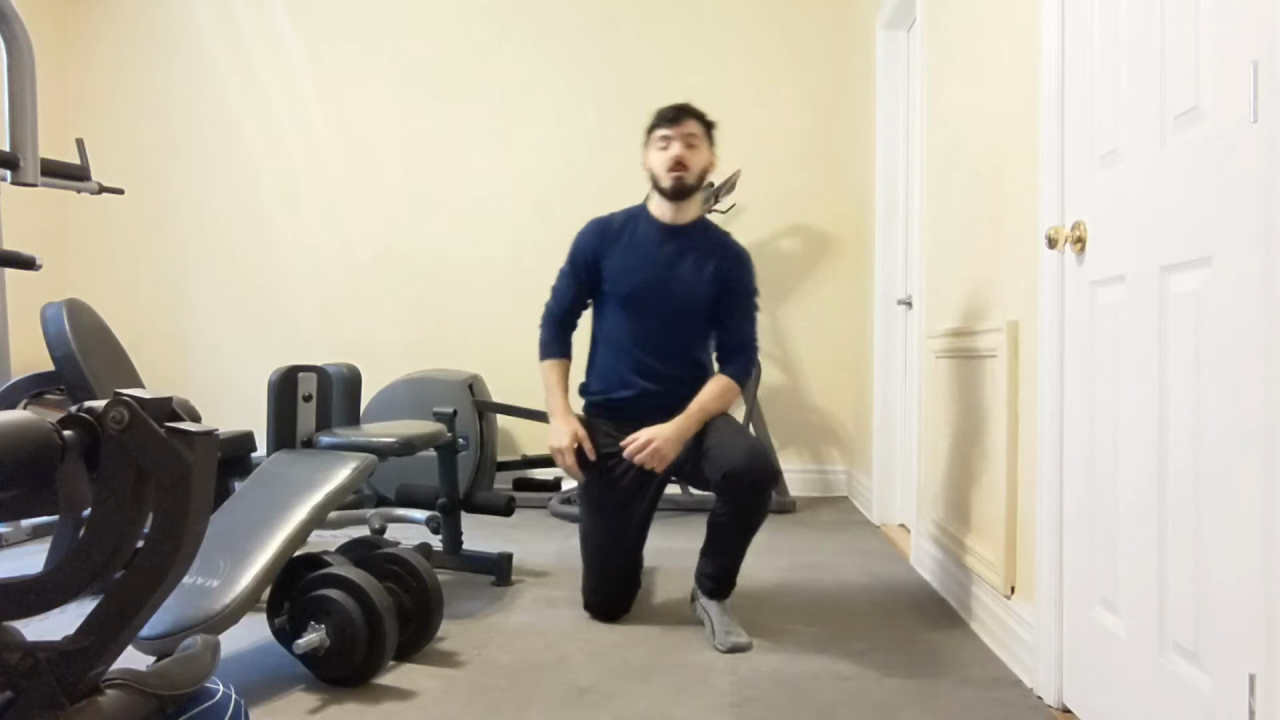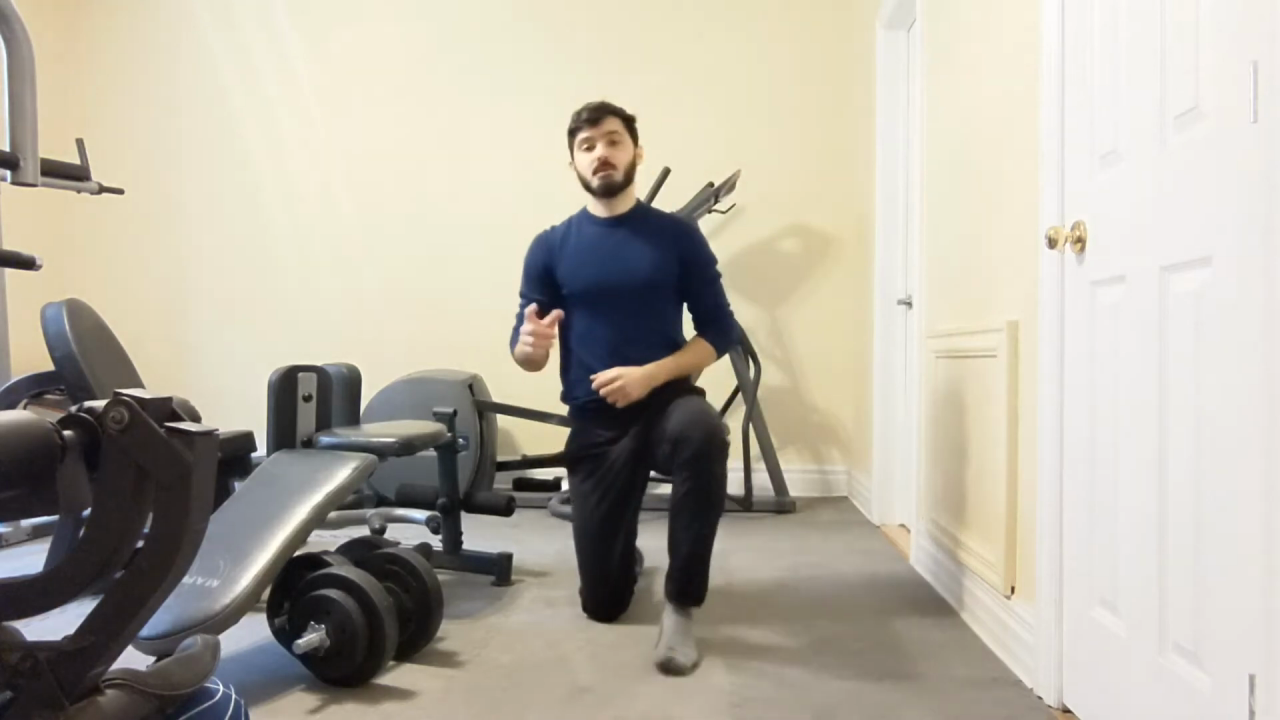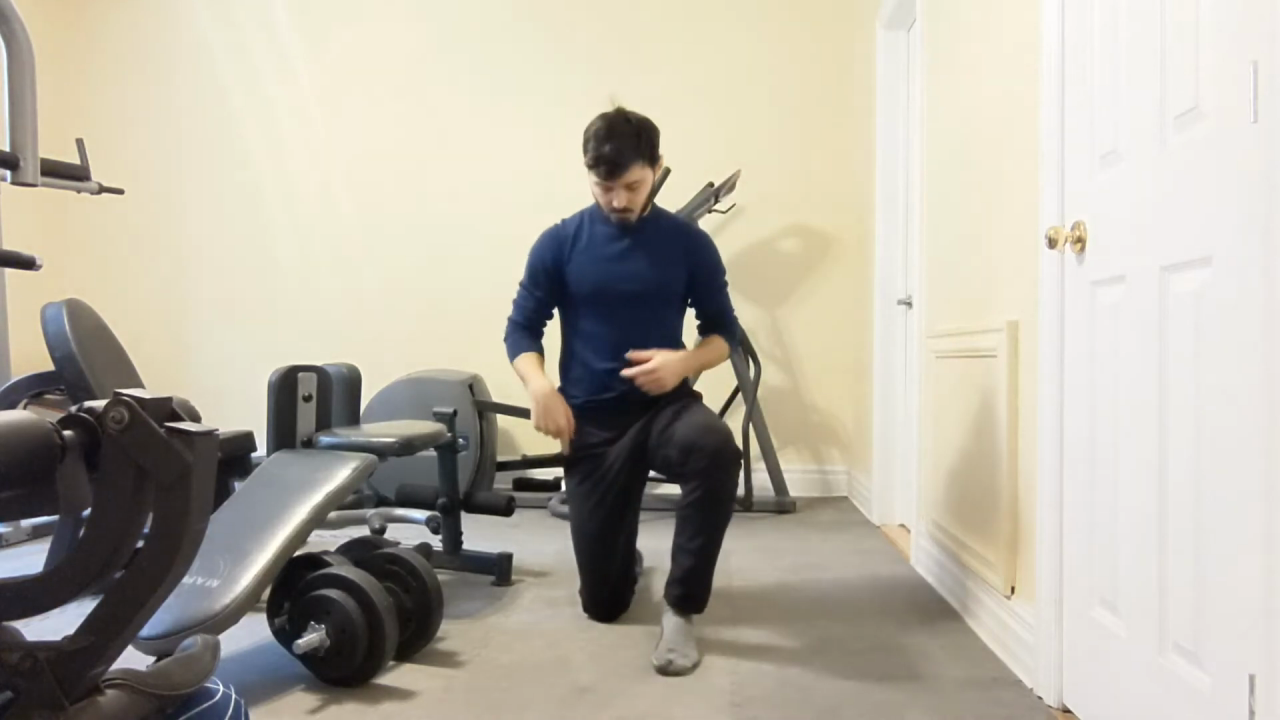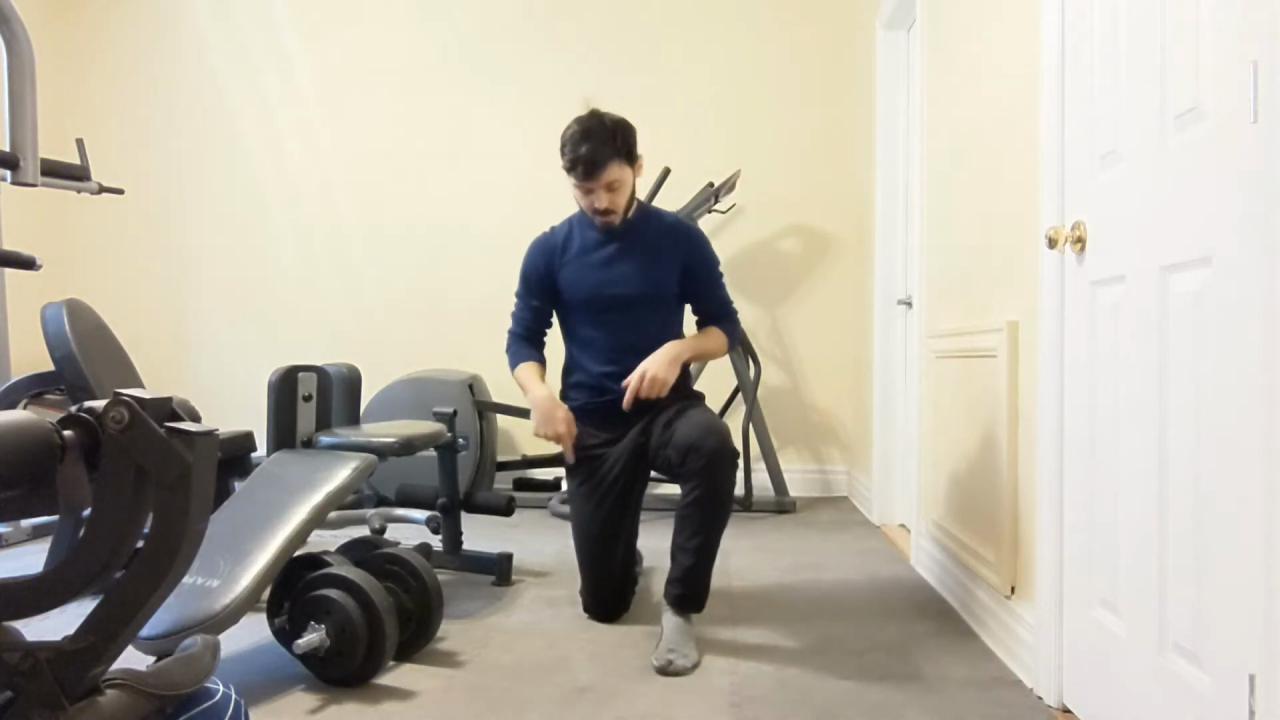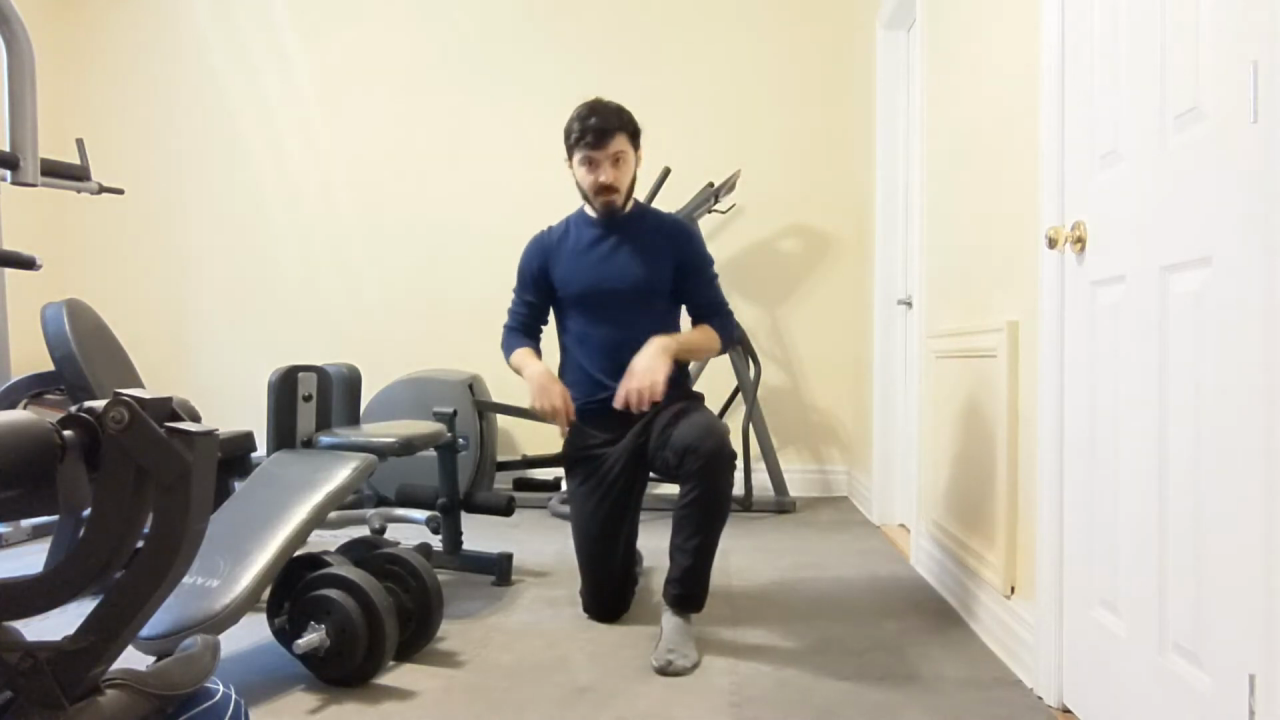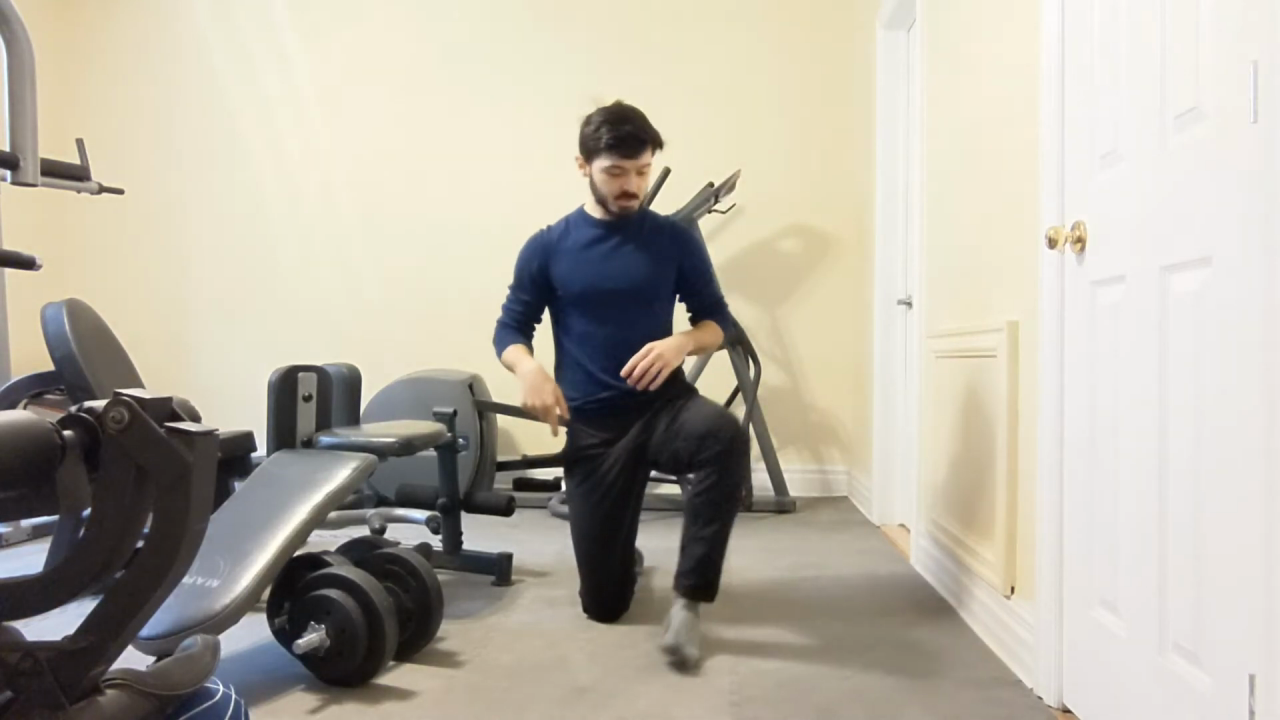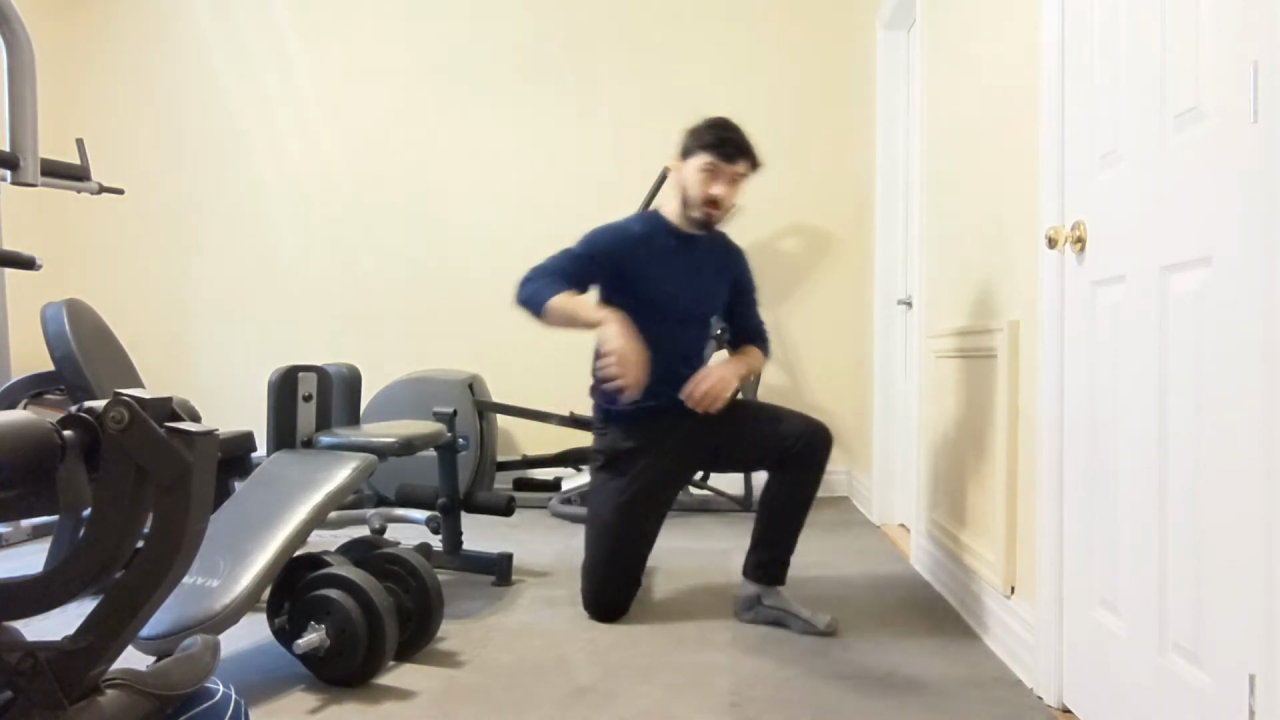
dt=0.5s
person 1, frame 1
left shoulder: (727, 257)
right shoulder: (601, 238)
left elbow: (737, 363)
right elbow: (556, 326)
left wrist: (682, 429)
right wrist: (560, 414)
left hip: (689, 416)
right hip: (609, 423)
left knee: (753, 467)
right knee: (605, 603)
left ankle: (710, 592)
right ankle: (627, 555)
person 1, frame 2
left shoulder: (678, 236)
right shoulder: (551, 247)
left elbow: (719, 331)
right elbow: (524, 344)
left wrist: (650, 374)
right wrist: (531, 343)
left hip: (666, 399)
right hip: (594, 423)
left knee: (703, 435)
right knee: (602, 602)
left ankle: (680, 607)
right ankle: (628, 557)
person 1, frame 3
left shoulder: (688, 242)
right shoulder: (558, 243)
left elbow: (724, 331)
right elbow: (521, 328)
left wrist: (686, 361)
right wrist: (538, 386)
left hip: (666, 406)
right hip: (591, 421)
left knee: (716, 447)
right knee: (602, 602)
left ankle: (680, 609)
right ankle: (626, 558)
person 1, frame 4
left shoulder: (680, 239)
right shoulder: (549, 251)
left elbow: (725, 326)
right elbow: (523, 338)
left wrist: (677, 351)
right wrist: (540, 395)
left hip: (666, 406)
right hip: (593, 423)
left knee: (713, 446)
right knee: (603, 602)
left ankle: (680, 609)
right ankle: (627, 557)
person 1, frame 5
left shoulder: (675, 236)
right shoulder: (548, 249)
left elbow: (719, 326)
right elbow: (518, 330)
left wrist: (666, 345)
right wrist: (536, 372)
left hip: (663, 409)
right hip: (592, 425)
left knee: (711, 448)
right knee: (603, 603)
left ankle: (679, 609)
right ankle: (628, 557)
person 1, frame 6
left shoulder: (674, 240)
right shoulder: (547, 249)
left elbow: (717, 320)
right elbow: (510, 329)
left wrist: (680, 343)
right wrist: (528, 368)
left hip: (664, 403)
right hip: (592, 426)
left knee: (724, 434)
right knee: (603, 604)
left ankle: (686, 601)
right ankle: (625, 556)
person 1, frame 7
left shoulder: (728, 259)
right shoulder: (625, 239)
left elbow: (753, 340)
right elbow: (534, 288)
left wrist: (731, 369)
right wrist: (607, 320)
left hip: (694, 409)
right hip: (627, 430)
left knee: (807, 439)
right knee: (606, 603)
left ankle: (760, 590)
right ankle: (625, 544)
